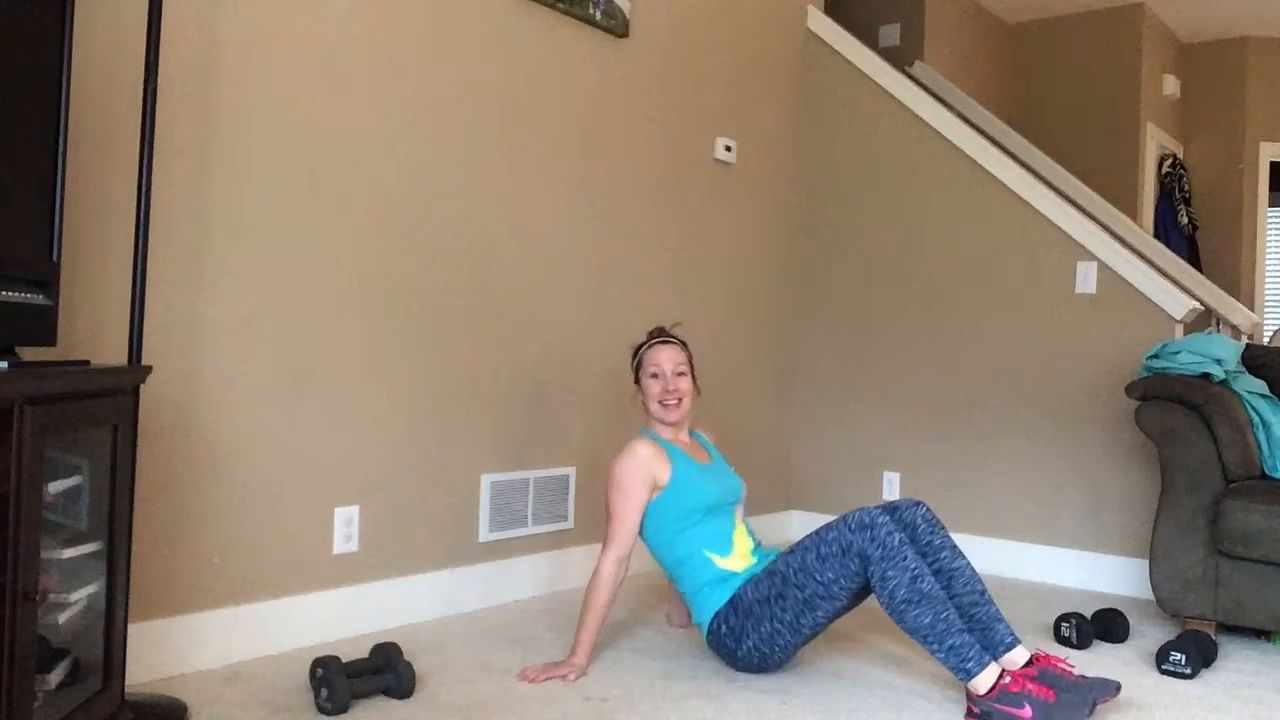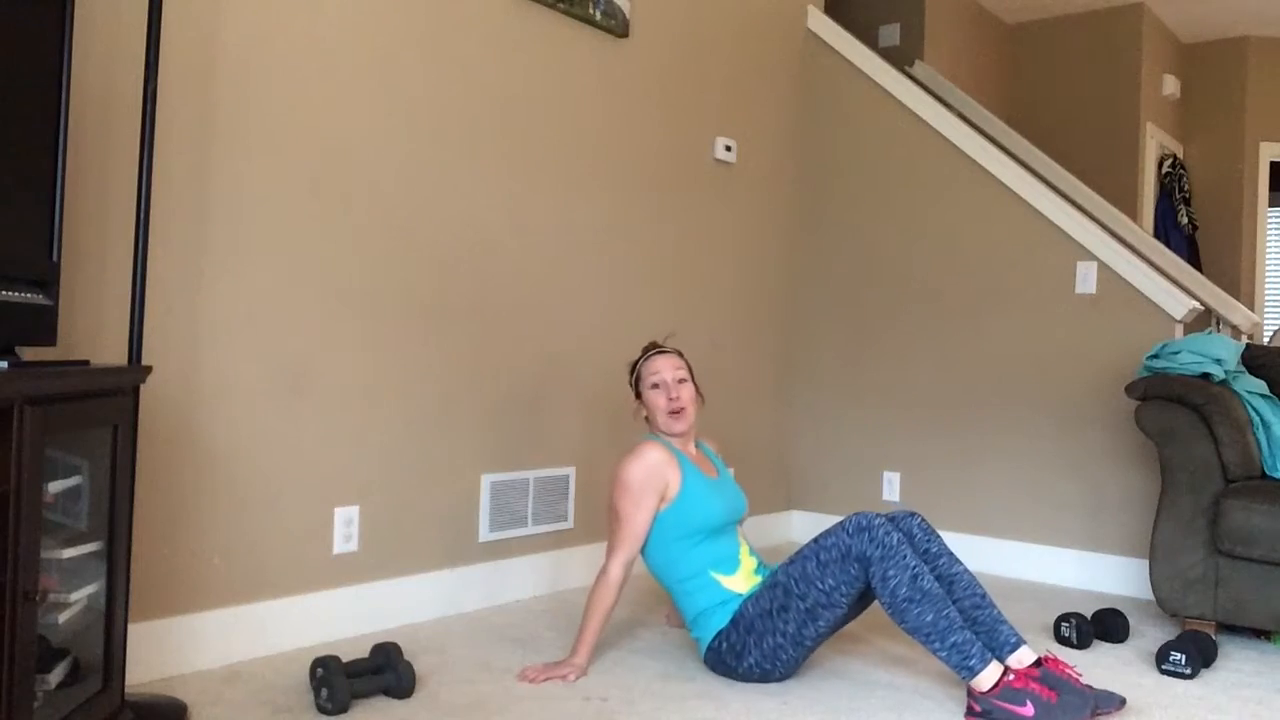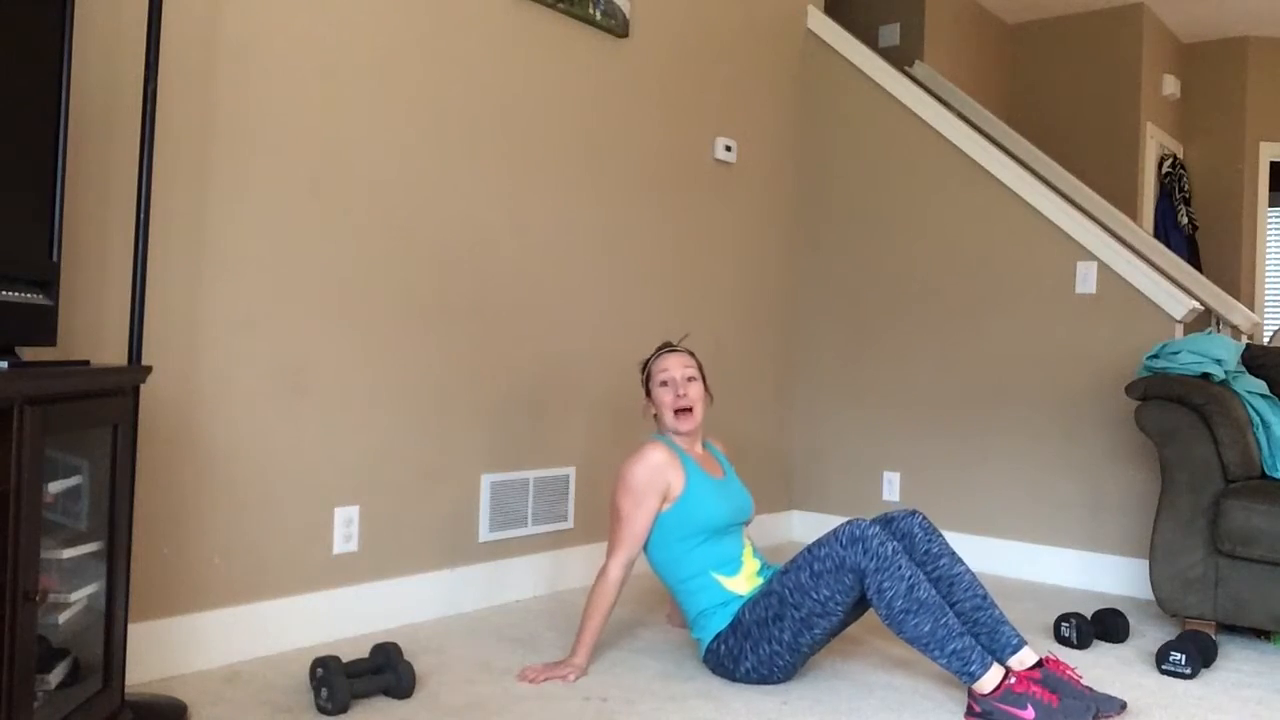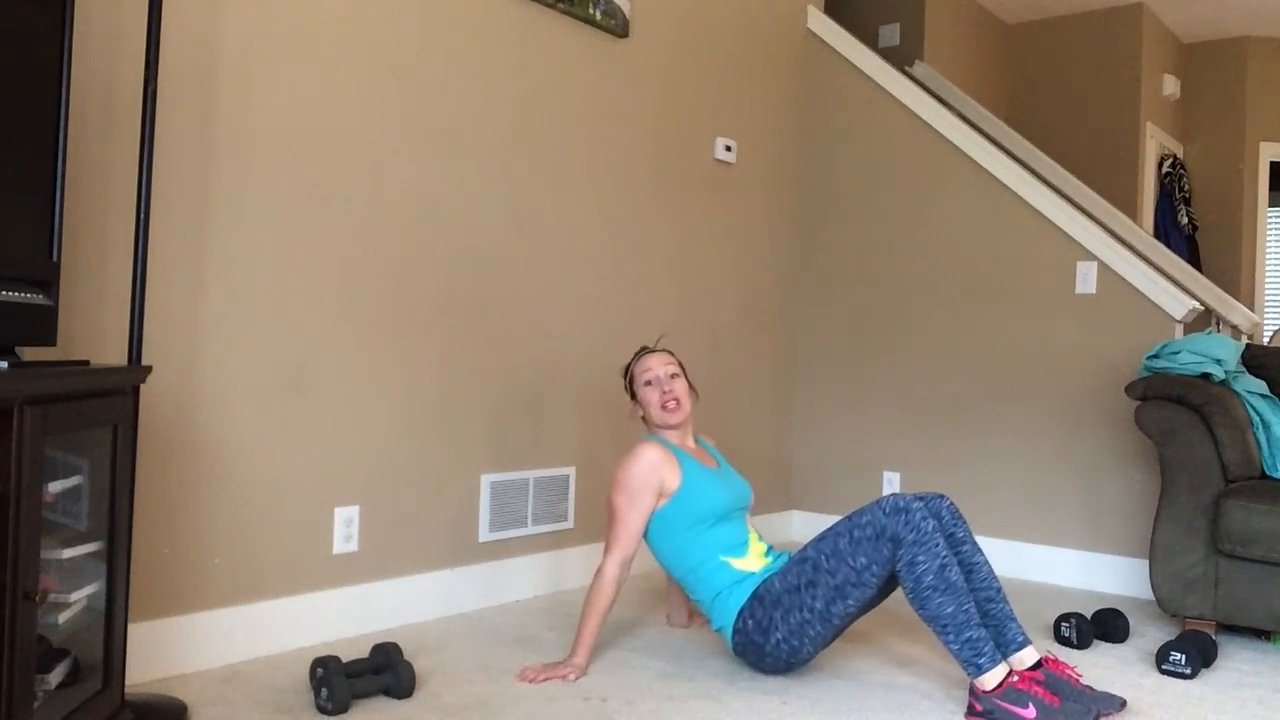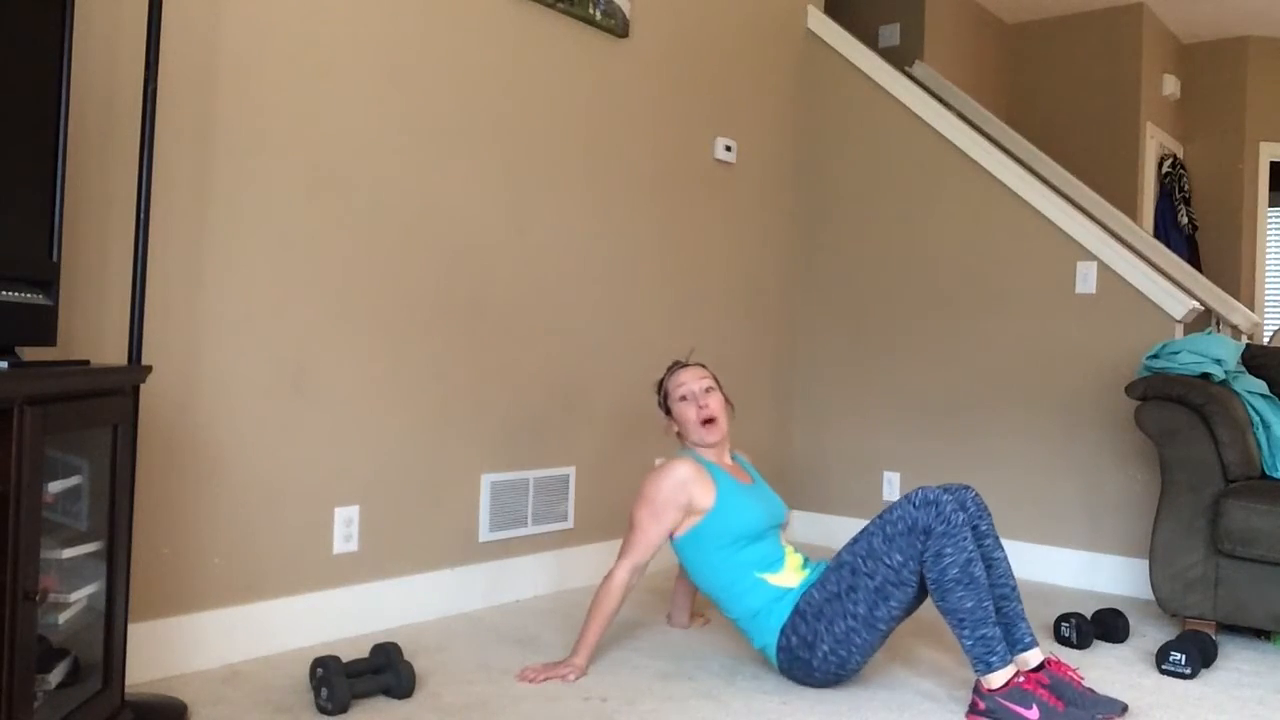
dt=0.5s
person 1, frame 1
left shoulder: (703, 442)
right shoulder: (640, 458)
right elbow: (613, 558)
right wrist: (578, 659)
left hip: (769, 602)
right hip: (740, 625)
left knee: (909, 516)
right knee: (868, 531)
left ankle: (1017, 662)
person 1, frame 2
left shoulder: (707, 453)
right shoulder: (647, 463)
right elbow: (616, 566)
right wrist: (577, 660)
left hip: (768, 612)
right hip: (740, 641)
left knee: (907, 527)
right knee: (867, 534)
left ankle: (1021, 663)
person 1, frame 3
left shoulder: (715, 453)
right shoulder: (653, 464)
right elbow: (617, 564)
left wrist: (690, 603)
right wrist: (577, 660)
left hip: (771, 609)
right hip: (740, 643)
left knee: (909, 526)
right knee: (862, 542)
left ankle: (1023, 664)
person 1, frame 4
left shoulder: (705, 449)
right shoulder: (648, 460)
right elbow: (615, 562)
left wrist: (683, 608)
right wrist: (577, 660)
left hip: (786, 599)
right hip: (763, 625)
left knee: (936, 509)
right knee: (902, 518)
left ankle: (1023, 661)
person 1, frame 5
left shoulder: (739, 465)
right shoulder: (678, 478)
right elbow: (625, 569)
left wrist: (681, 613)
right wrist: (577, 659)
left hip: (822, 607)
right hip: (807, 641)
left knee: (961, 502)
right knee: (931, 510)
left ankle: (1030, 663)
